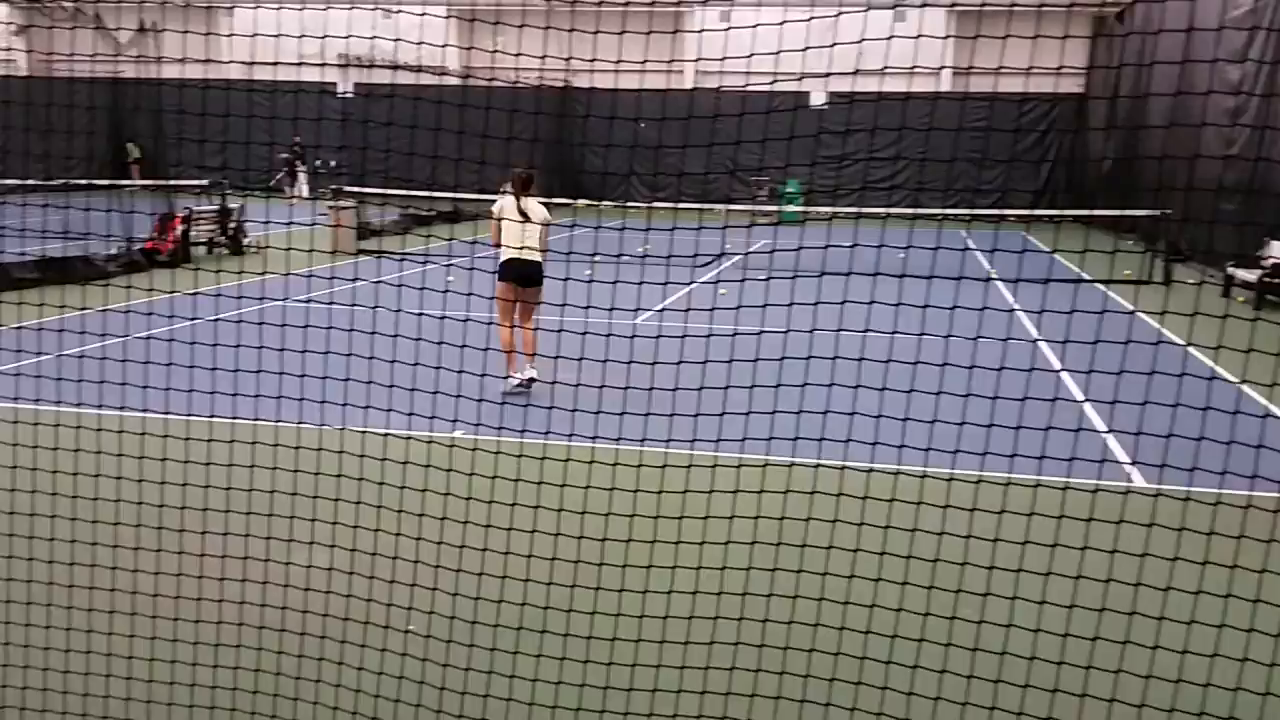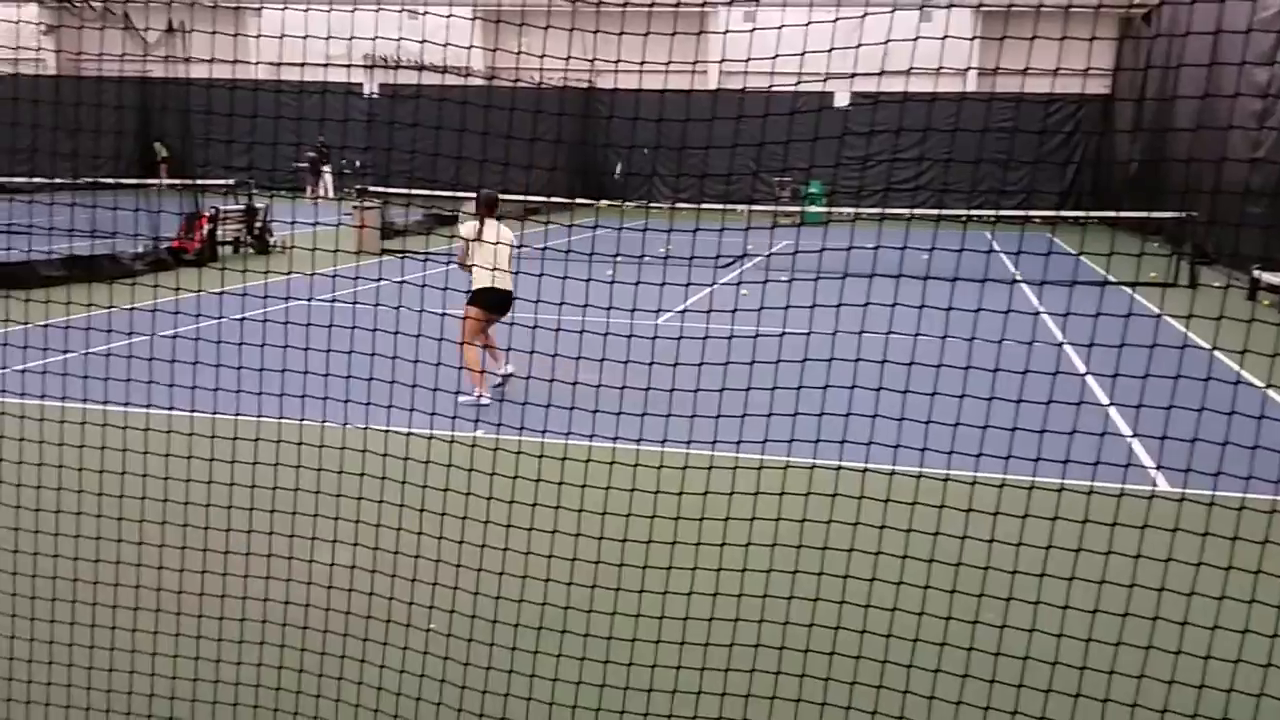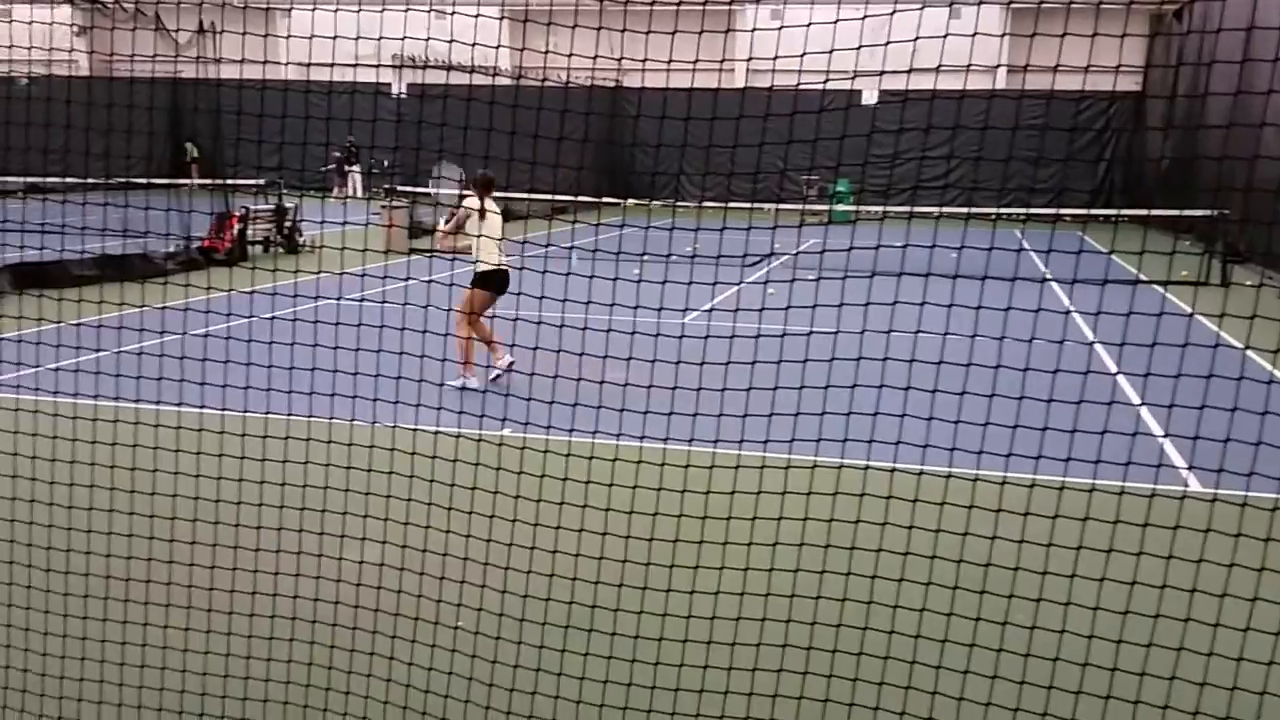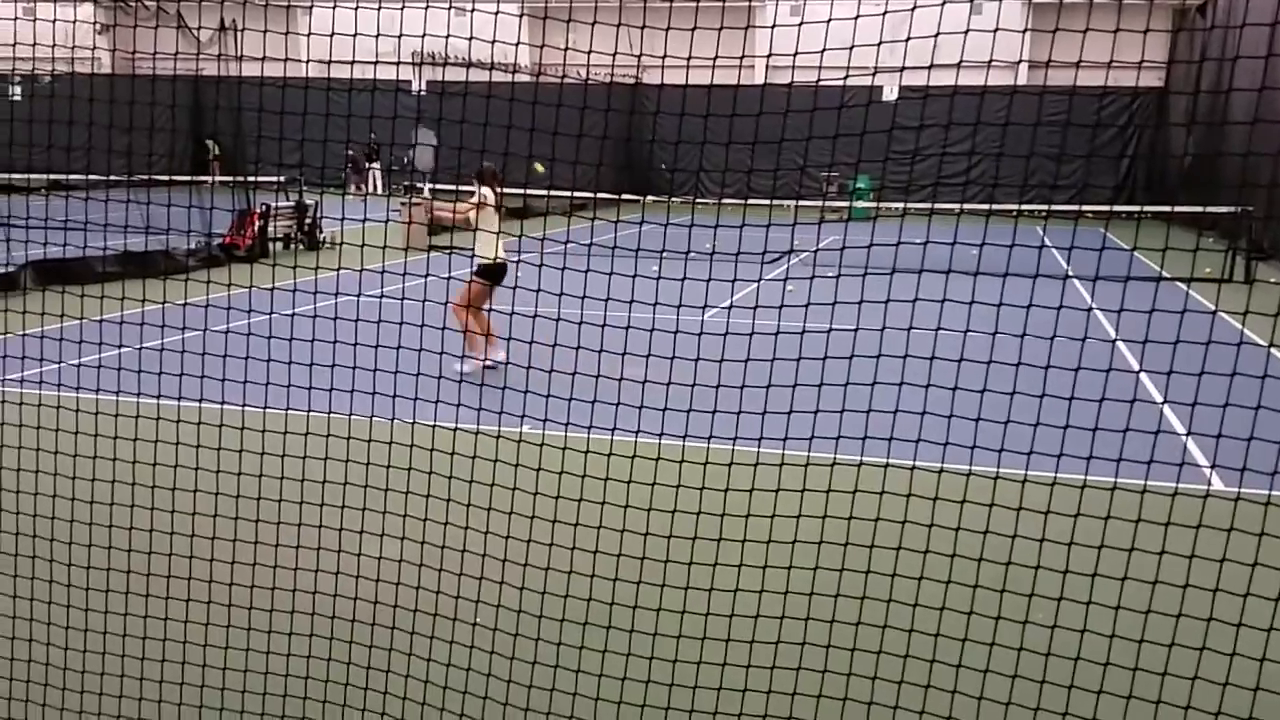
dt=0.3s
person 1, frame 1
left shoulder: (502, 203)
right shoulder: (541, 210)
left elbow: (495, 241)
left hip: (511, 264)
right hip: (535, 265)
left knee: (504, 322)
right knee: (526, 322)
left ankle: (513, 373)
right ankle: (529, 369)
person 1, frame 2
left shoulder: (470, 227)
right shoulder: (507, 233)
left elbow: (461, 262)
left hip: (484, 291)
right hip: (506, 294)
left knee: (469, 341)
right knee: (479, 332)
left ankle: (480, 392)
right ankle: (503, 367)
person 1, frame 3
left shoulder: (471, 203)
right shoulder: (496, 210)
left elbow: (453, 227)
left wrist: (443, 232)
left hip: (488, 273)
right hip: (502, 273)
left knee: (462, 322)
right knee: (474, 318)
left ankle: (467, 376)
right ankle: (502, 359)
person 1, frame 4
left shoulder: (485, 193)
right shoulder: (488, 197)
left elbow: (461, 209)
right elbow: (459, 218)
left wrist: (432, 205)
right wrist: (435, 212)
left hip: (490, 266)
right hip: (493, 264)
left knee: (460, 307)
right knee: (475, 309)
left ankle: (473, 356)
right ankle: (493, 353)
